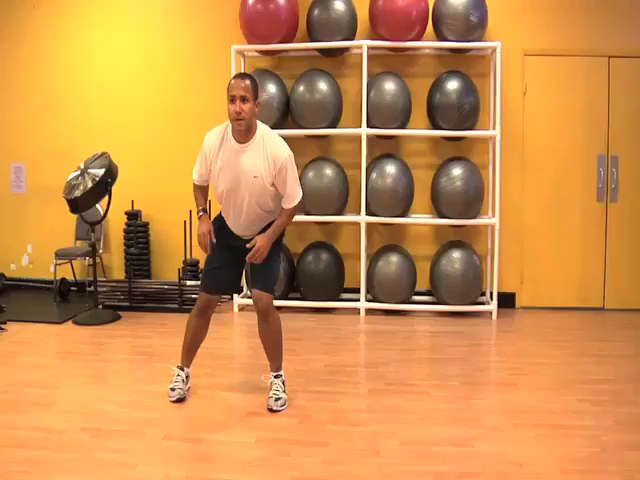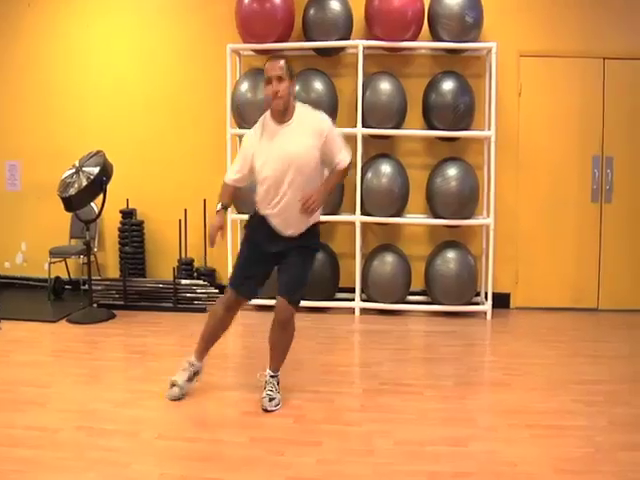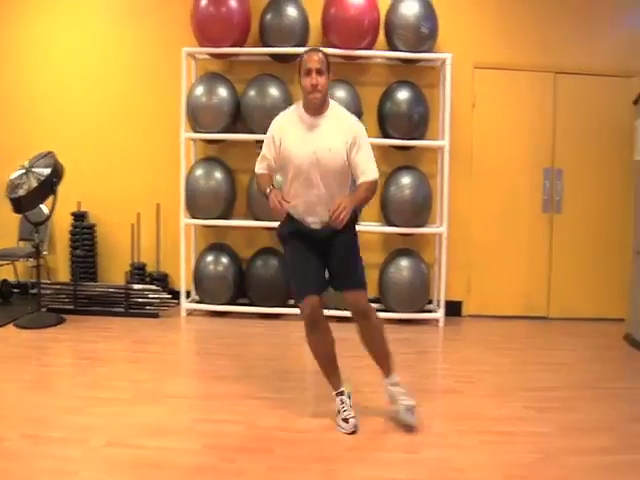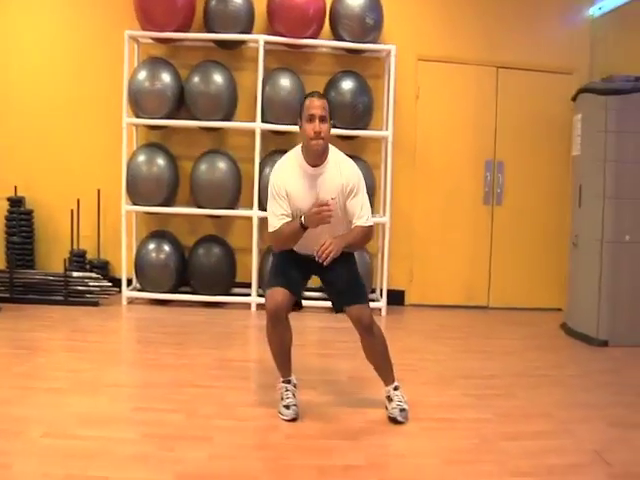
dt=0.3s
person 1, frame 1
left shoulder: (277, 150)
right shoulder: (213, 141)
left elbow: (292, 202)
right elbow: (200, 182)
left wrist: (270, 236)
right wrist: (202, 217)
left hip: (266, 233)
right hip: (227, 231)
left knee: (263, 303)
right knee: (205, 301)
left ankle: (277, 377)
right ankle: (183, 370)
person 1, frame 2
left shoulder: (317, 124)
right shoulder: (255, 135)
left elbow: (344, 162)
right elbow: (234, 179)
left wrist: (321, 190)
right wrist: (221, 211)
left hip: (302, 234)
right hip: (263, 227)
left knee: (284, 311)
right knee: (232, 300)
left ankle: (272, 377)
right ankle: (195, 363)
person 1, frame 3
left shoulder: (349, 126)
right shoulder: (281, 125)
left elbow: (370, 180)
right elbow: (262, 171)
left wrist: (352, 201)
right wrist: (272, 193)
left hip: (338, 229)
right hip: (297, 228)
left knee: (360, 305)
right knee: (311, 310)
left ankle: (393, 383)
right ankle: (340, 394)
person 1, frame 4
left shoulder: (348, 171)
right shoulder: (282, 171)
left elbow: (365, 231)
right elbow: (277, 241)
left wrist: (339, 240)
right wrist: (306, 222)
left hip: (336, 252)
right hip: (293, 251)
left knee: (364, 319)
right knee: (275, 307)
left ankle: (392, 388)
right ankle: (287, 384)
